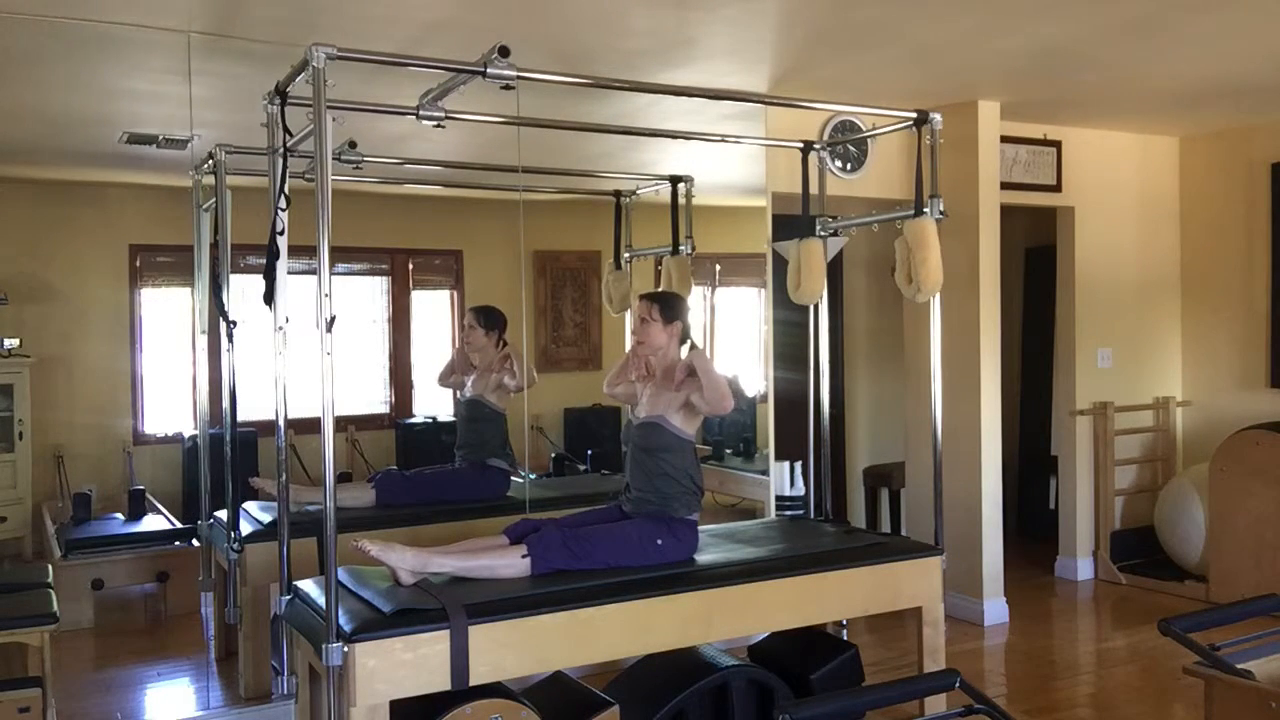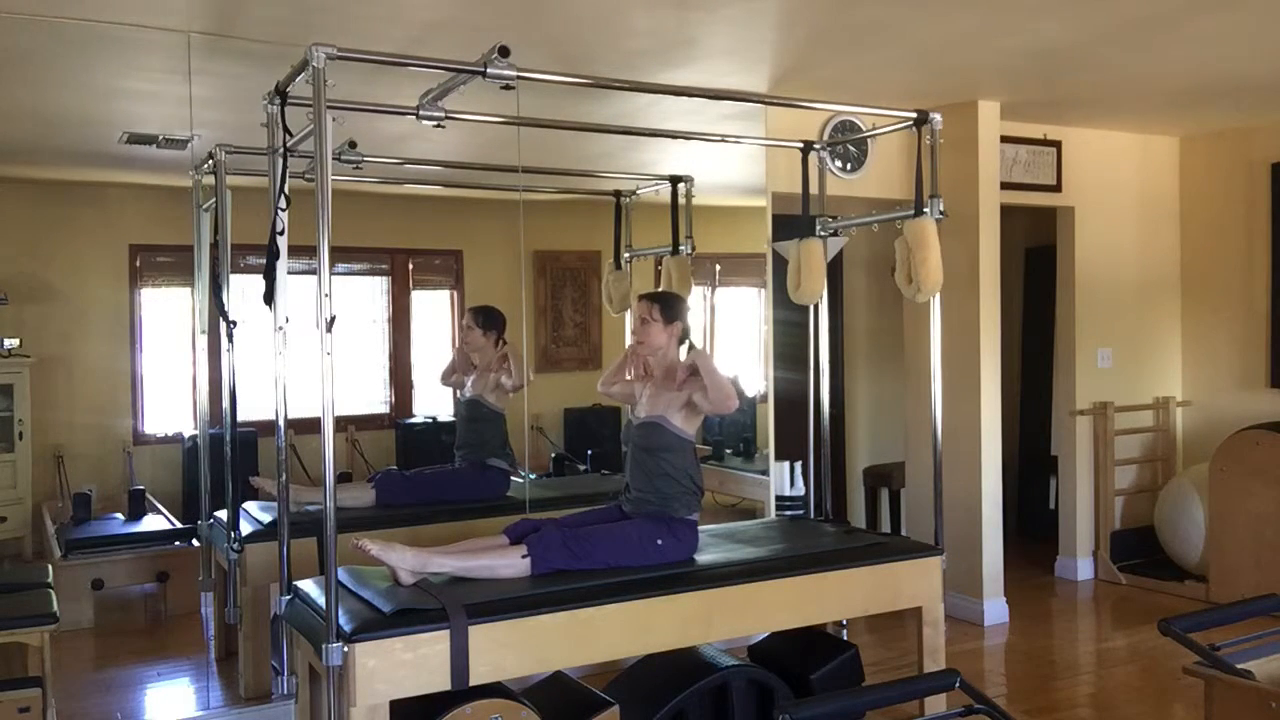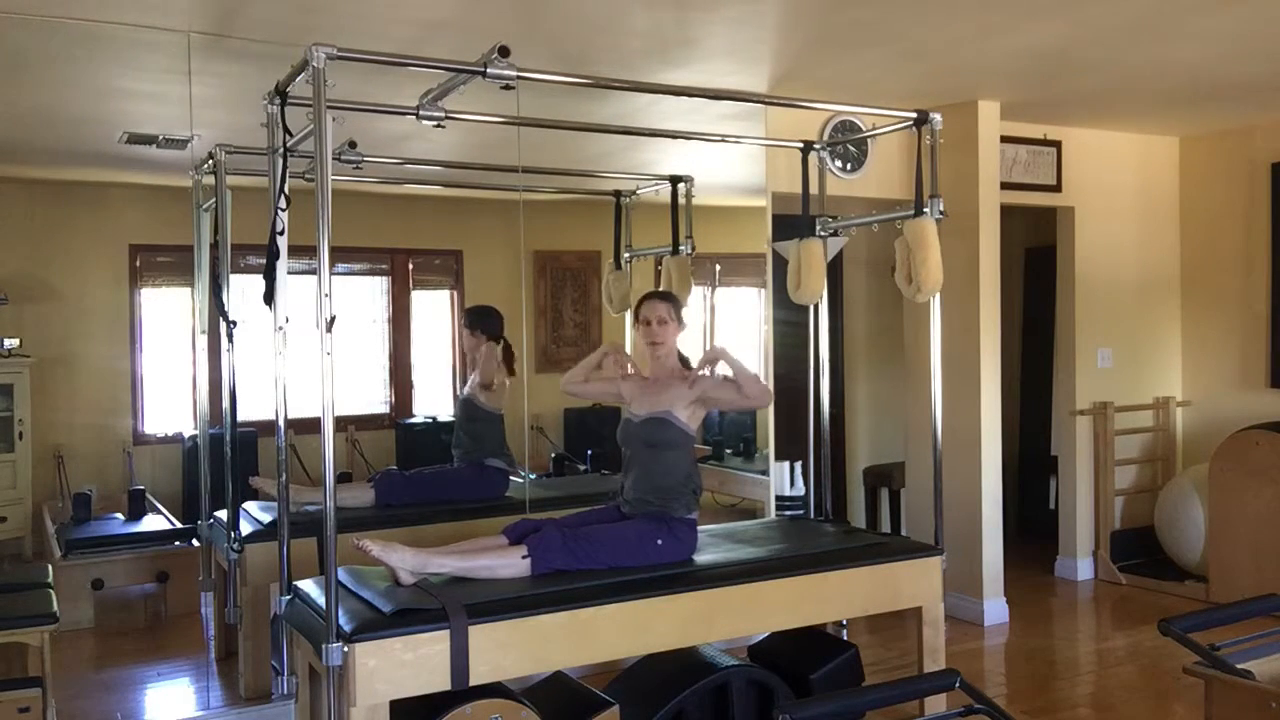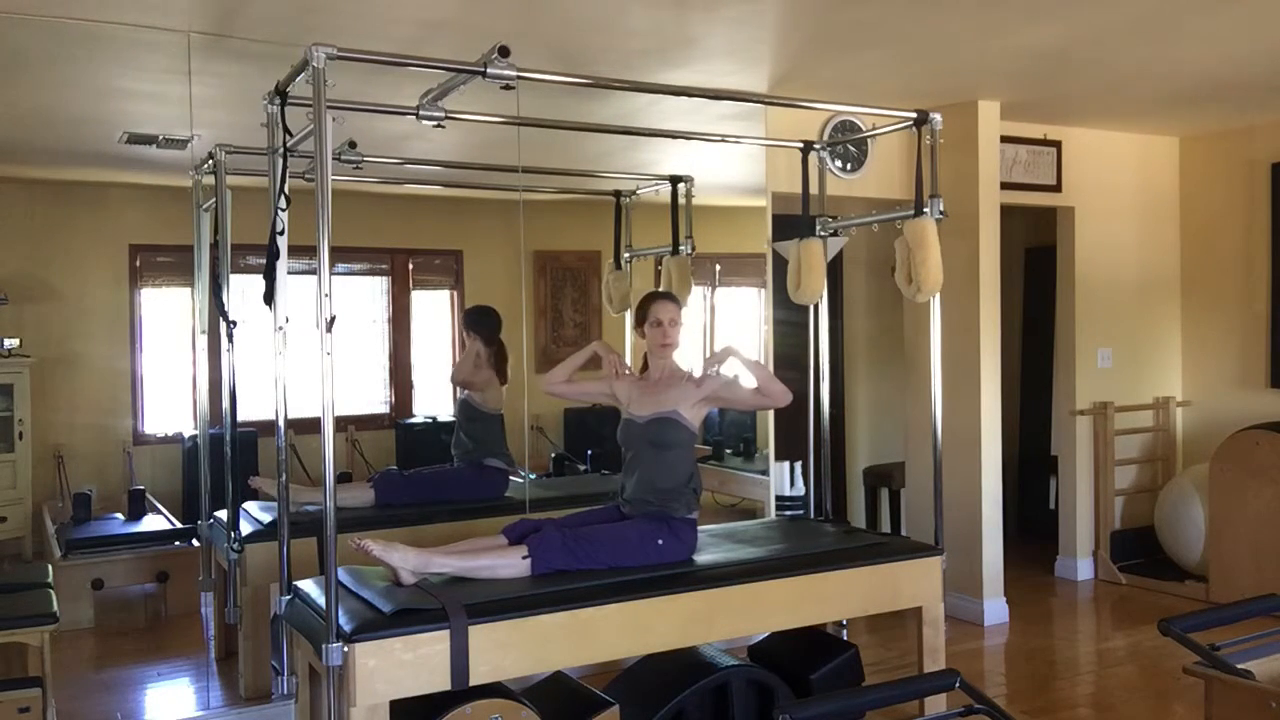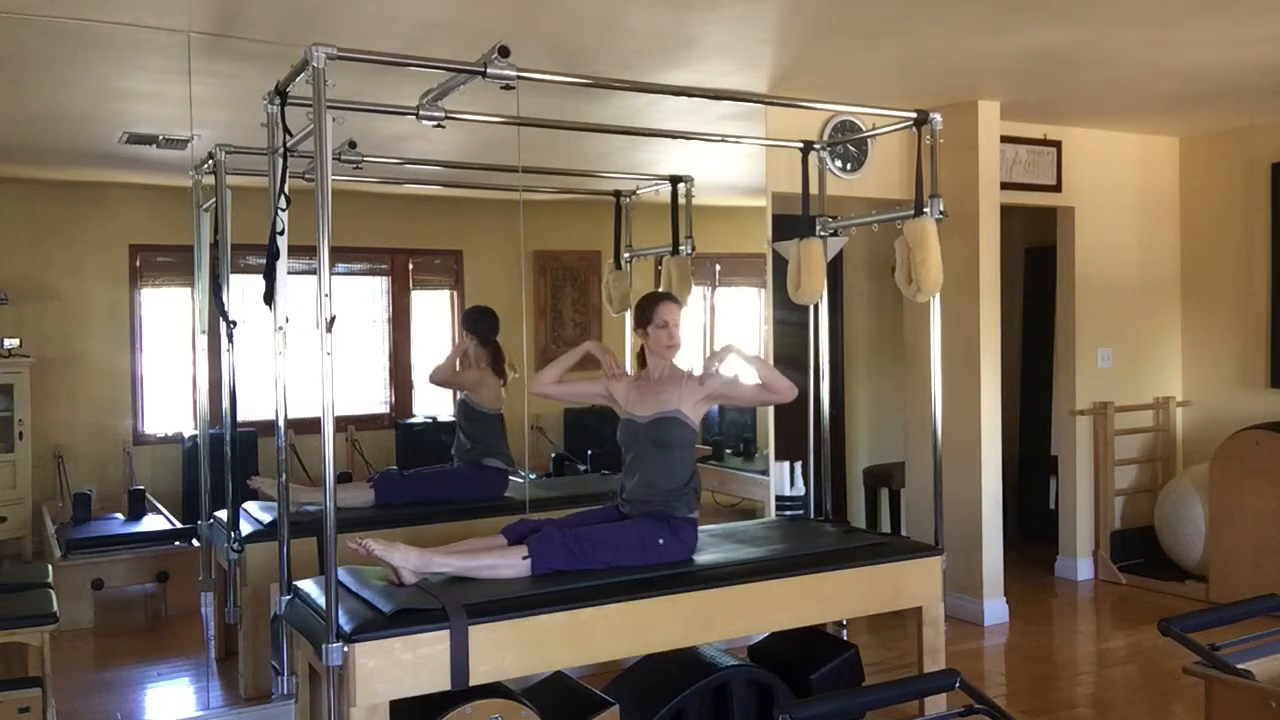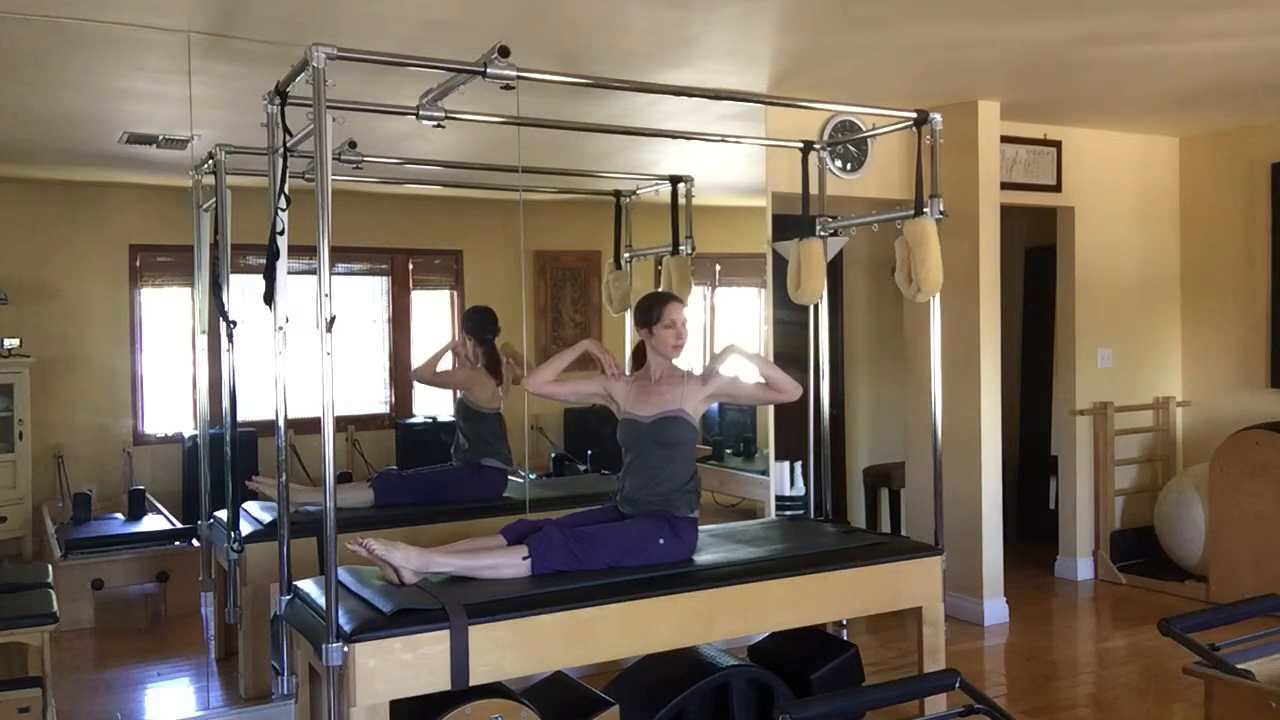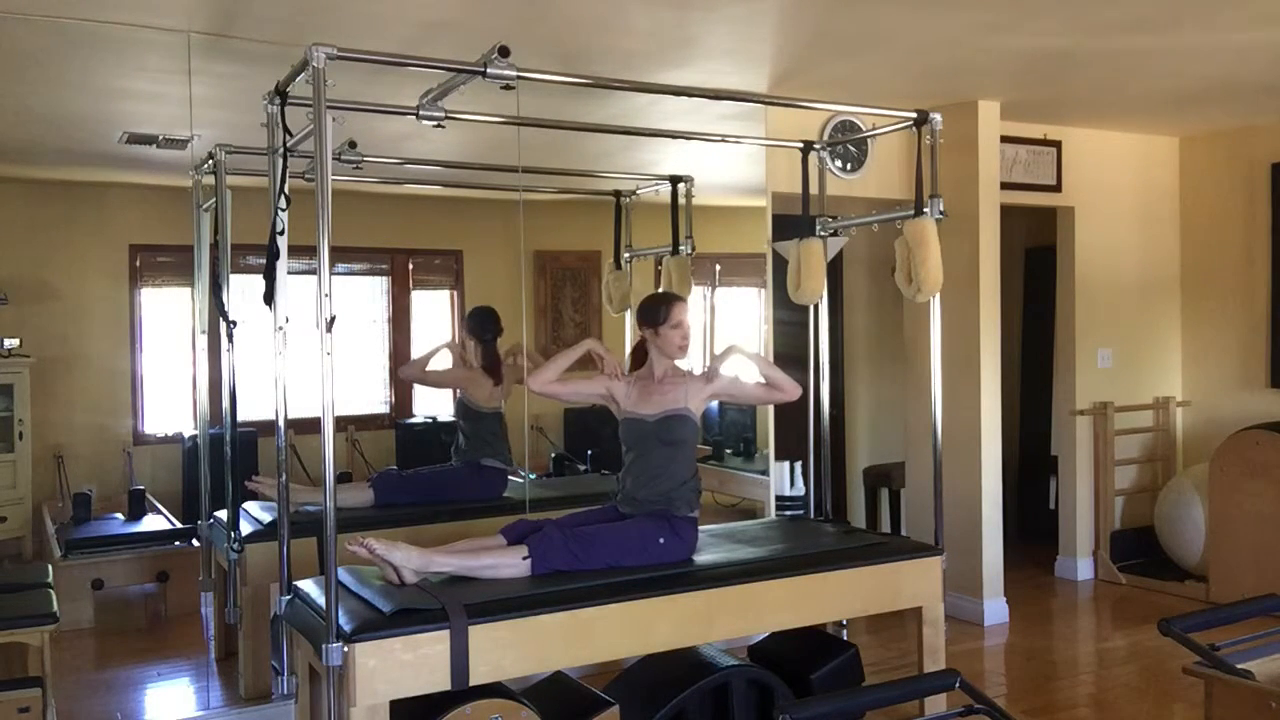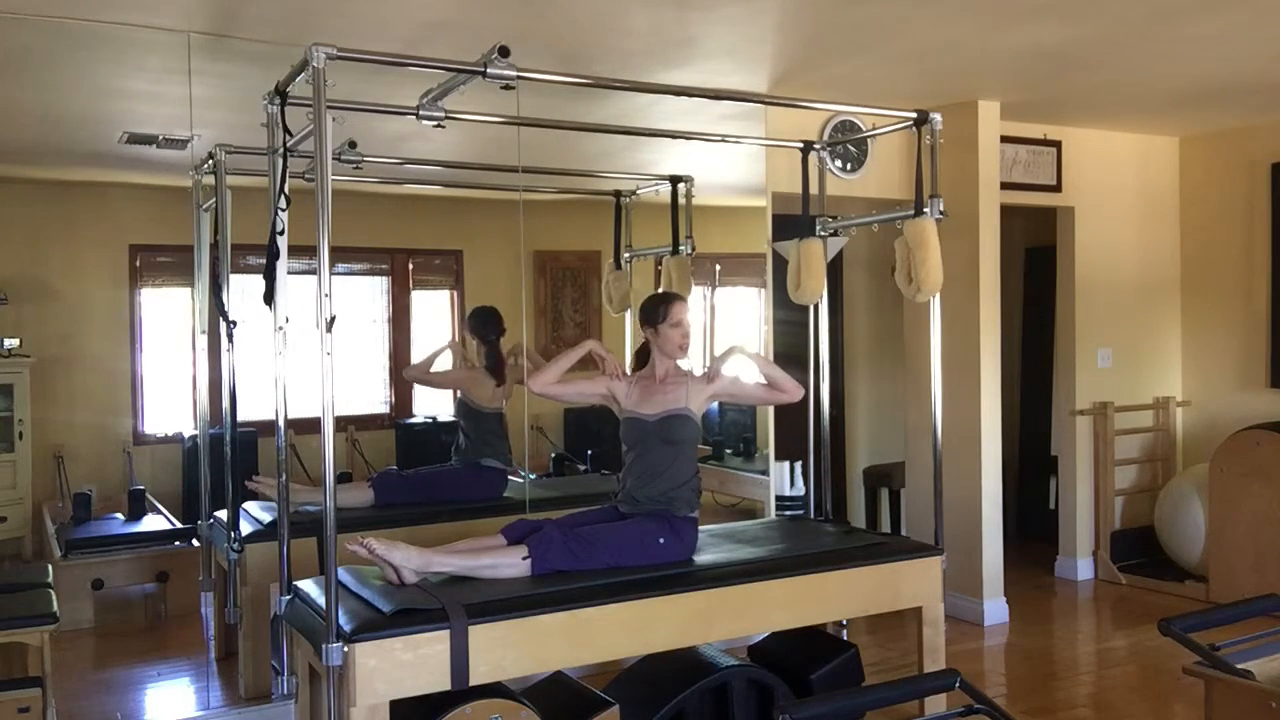
dt=0.3s
person 1, frame 1
left shoulder: (688, 388)
right shoulder: (647, 386)
left elbow: (723, 403)
right elbow: (611, 387)
left wrist: (699, 358)
right wrist: (633, 353)
left hip: (669, 529)
right hip: (632, 512)
left knee: (556, 547)
right knee: (533, 530)
left ankle: (422, 562)
right ankle: (420, 561)
person 1, frame 2
left shoulder: (688, 388)
right shoulder: (645, 387)
left elbow: (728, 404)
right elbow: (605, 386)
left wrist: (700, 359)
right wrist: (631, 354)
left hip: (669, 529)
right hip: (630, 513)
left knee: (555, 548)
right knee: (531, 529)
left ankle: (421, 563)
right ankle: (419, 561)
person 1, frame 3
left shoulder: (696, 386)
right shoulder: (632, 386)
left elbow: (761, 396)
right elbow: (569, 384)
left wrist: (722, 355)
right wrist: (604, 351)
left hip: (669, 529)
right hip: (628, 513)
left knee: (555, 548)
right knee: (531, 530)
left ankle: (422, 563)
right ankle: (419, 561)
person 1, frame 4
left shoulder: (699, 387)
right shoulder: (624, 387)
left elbow: (780, 397)
right elbow: (551, 384)
left wrist: (736, 354)
right wrist: (594, 349)
left hip: (670, 528)
right hip: (627, 513)
left knee: (555, 548)
right knee: (532, 530)
left ankle: (423, 564)
right ankle: (419, 560)
person 1, frame 5
left shoulder: (699, 386)
right shoulder: (621, 388)
left elbow: (786, 392)
right elbow: (542, 385)
left wrist: (736, 352)
right wrist: (587, 349)
left hip: (671, 528)
right hip: (627, 513)
left knee: (556, 547)
right knee: (530, 530)
left ankle: (423, 562)
right ankle: (420, 561)
person 1, frame 6
left shoulder: (699, 386)
right shoulder: (618, 387)
left elbow: (790, 392)
right elbow: (536, 384)
left wrist: (739, 352)
right wrist: (585, 347)
left hip: (671, 527)
right hip: (625, 513)
left knee: (556, 548)
right knee: (530, 531)
left ankle: (423, 562)
right ankle: (417, 563)
person 1, frame 7
left shoulder: (700, 385)
right shoulder: (619, 387)
left elbow: (790, 392)
right elbow: (538, 383)
left wrist: (742, 353)
right wrist: (589, 346)
left hip: (671, 527)
right hip: (625, 512)
left knee: (557, 547)
right knee: (530, 530)
left ankle: (423, 562)
right ankle: (419, 562)
person 1, frame 8
left shoulder: (702, 386)
right shoulder: (620, 387)
left elbow: (792, 393)
right elbow: (538, 385)
left wrist: (744, 352)
right wrist: (589, 347)
left hip: (671, 526)
right hip: (625, 512)
left knee: (556, 547)
right knee: (530, 529)
left ankle: (423, 562)
right ankle: (418, 560)
person 2, frame 1
left shoulder: (500, 376)
right shoulder: (473, 376)
left elbow: (526, 381)
right elbow: (443, 380)
left wrist: (511, 351)
right wrist: (458, 355)
left hip: (489, 474)
right hip: (469, 468)
left knee: (402, 487)
right knee: (392, 479)
left ankle: (299, 496)
right ankle: (301, 495)
person 2, frame 2
left shoulder: (499, 376)
right shoulder: (473, 375)
left elbow: (519, 381)
right elbow: (445, 379)
left wrist: (509, 350)
right wrist: (460, 353)
left hip: (489, 474)
right hip: (469, 469)
left knee: (401, 487)
right knee: (390, 479)
left ankle: (299, 496)
right ankle: (301, 493)
person 2, frame 3
left shoulder: (490, 376)
right shoulder: (479, 374)
left elbow: (484, 379)
left wrist: (490, 349)
right wrist: (474, 353)
left hip: (486, 475)
right hip: (470, 468)
left knee: (400, 486)
right knee: (392, 479)
left ankle: (299, 496)
right ankle: (300, 493)
person 2, frame 4
left shoulder: (485, 376)
right shoulder: (490, 371)
left elbow: (459, 377)
left wrist: (473, 349)
left hip: (486, 475)
right hip: (474, 468)
left knee: (399, 487)
right knee: (393, 479)
left ankle: (298, 496)
right ankle: (300, 492)
person 2, frame 5
left shoulder: (481, 376)
right shoulder: (494, 371)
left elbow: (437, 377)
left wrist: (459, 349)
left hip: (484, 475)
right hip: (476, 469)
left knee: (399, 486)
right knee: (394, 479)
left ankle: (297, 495)
right ankle: (301, 492)
person 2, frame 6
left shoulder: (473, 376)
right shoulder: (503, 372)
left elbow: (421, 374)
right elbow: (525, 372)
left wrist: (449, 348)
right wrist: (508, 352)
left hip: (483, 475)
right hip: (482, 470)
left knee: (397, 486)
right knee: (392, 480)
left ankle: (296, 496)
right ankle: (302, 491)
person 2, frame 7
left shoulder: (468, 376)
right shoulder: (507, 373)
left elbow: (406, 372)
left wrist: (443, 348)
right wrist: (519, 352)
left hip: (483, 476)
right hip: (484, 471)
left knee: (395, 487)
right knee: (393, 480)
left ankle: (297, 496)
right ankle: (303, 493)
person 2, frame 8
left shoulder: (473, 376)
right shoulder: (508, 373)
left elbow: (411, 374)
left wrist: (445, 348)
right wrist: (520, 351)
left hip: (483, 475)
right hip: (484, 471)
left knee: (396, 486)
right knee: (393, 479)
left ankle: (297, 495)
right ankle: (303, 491)
